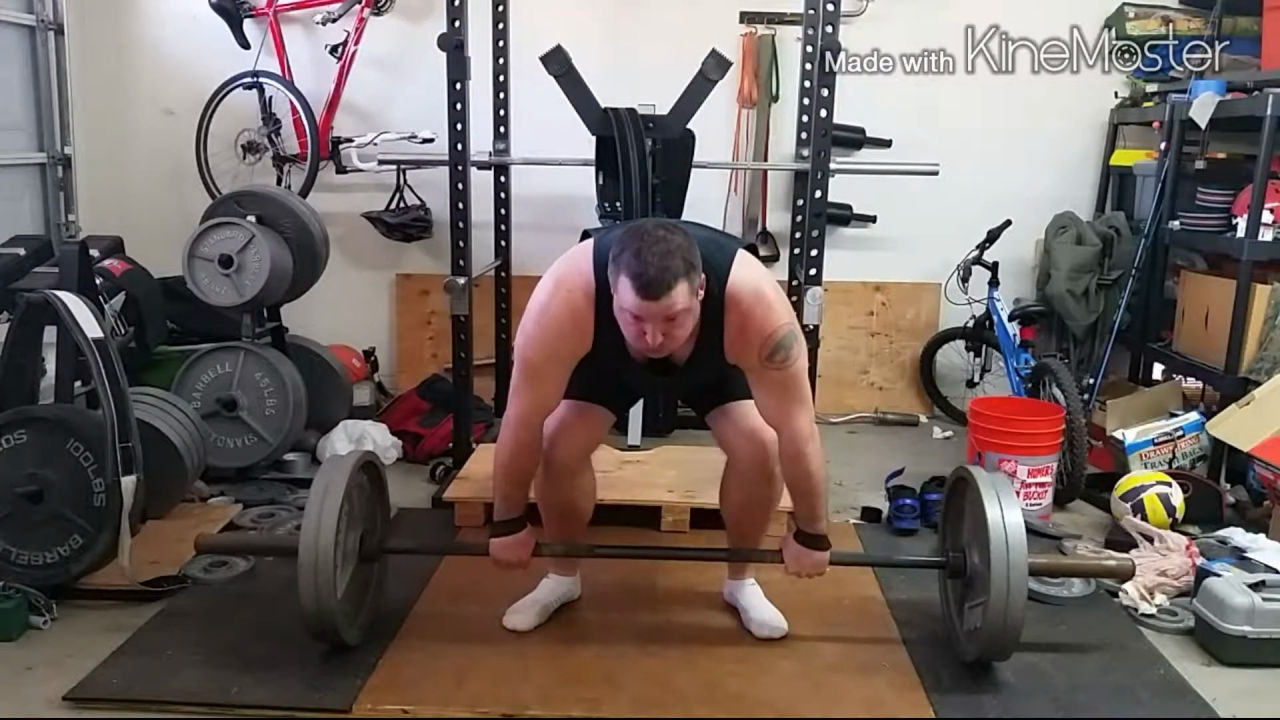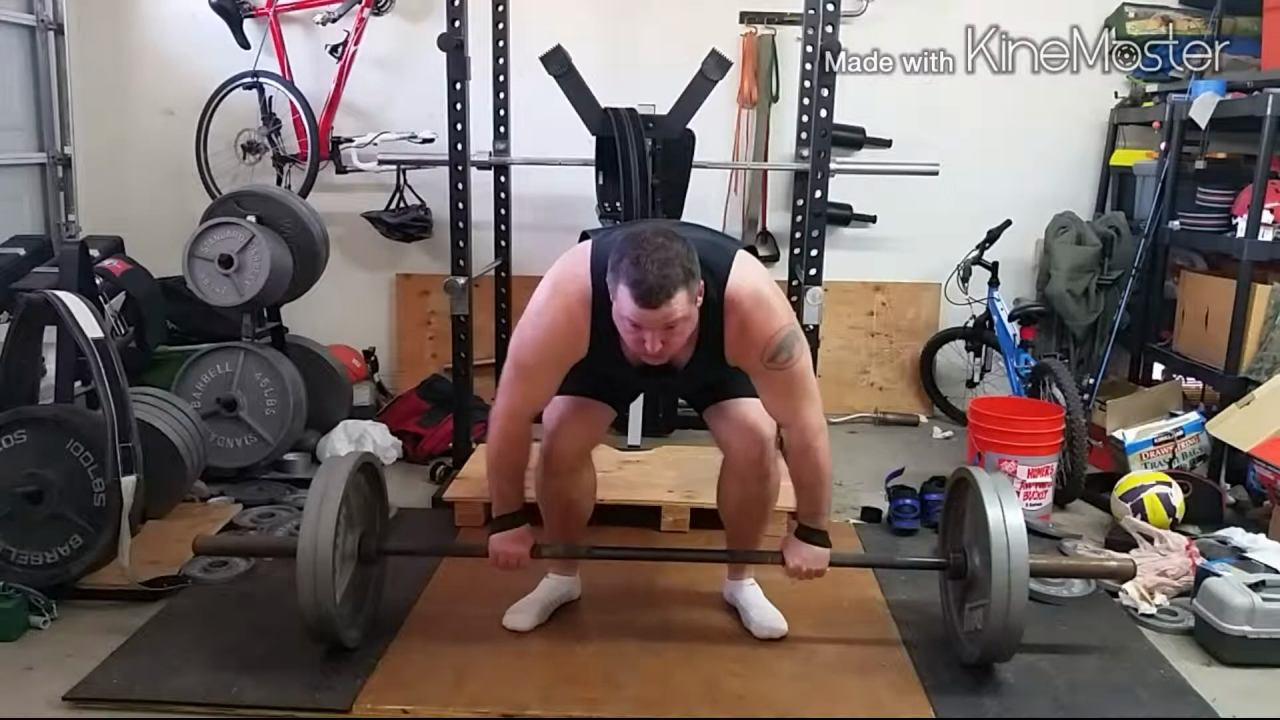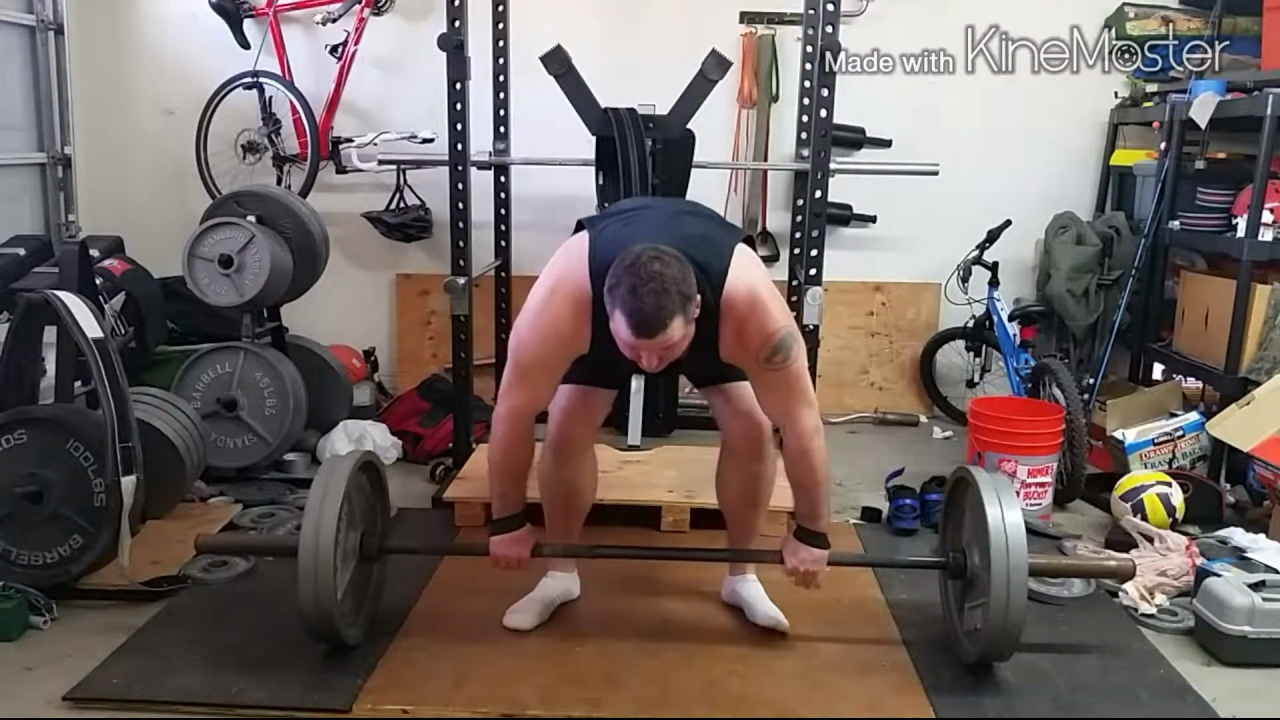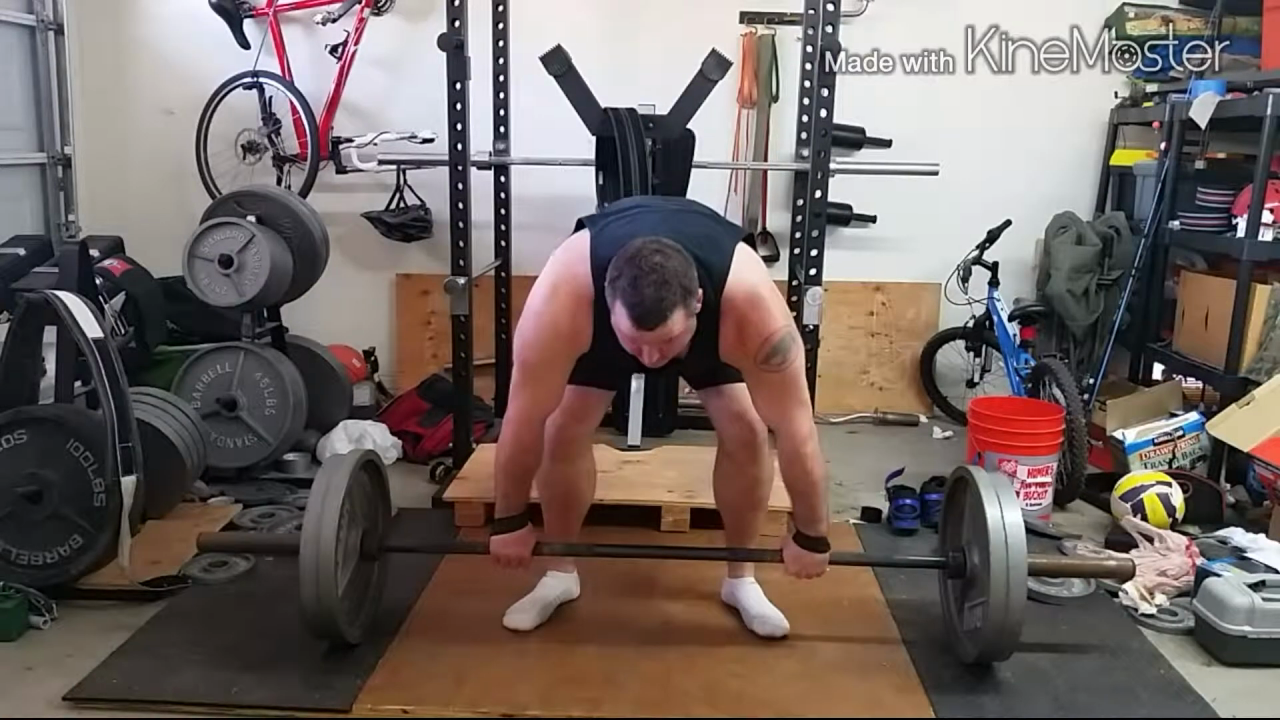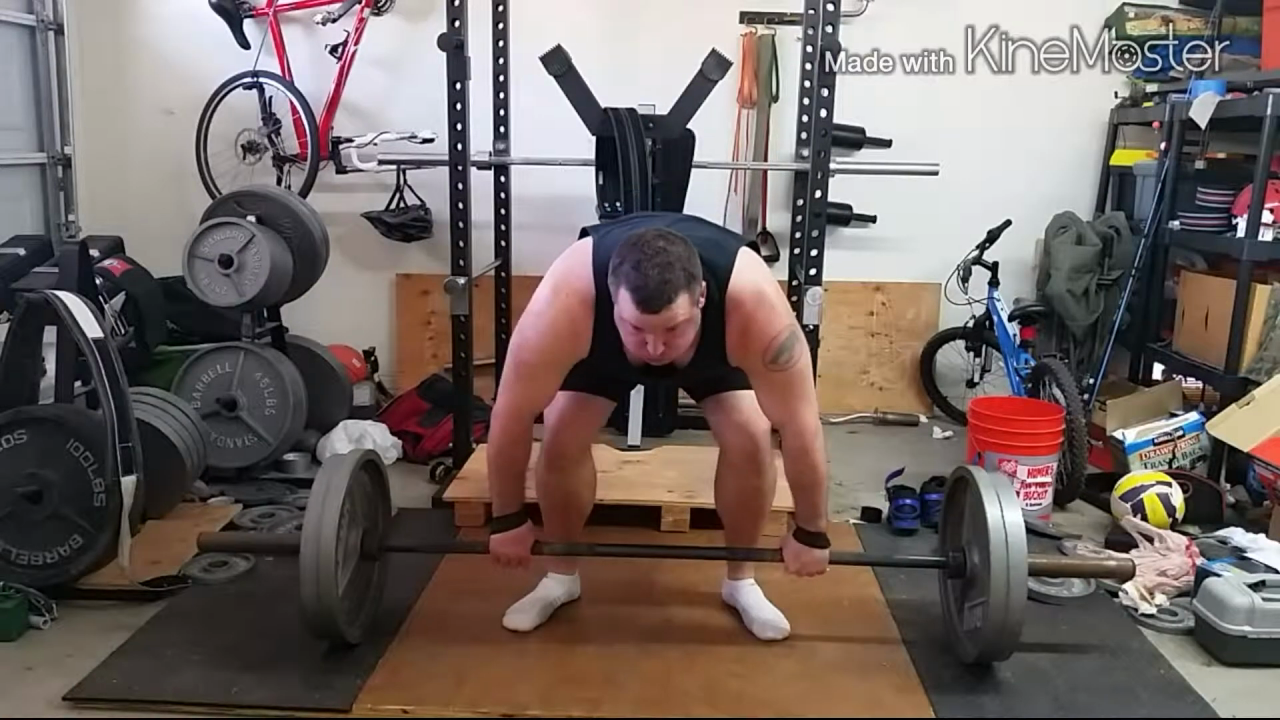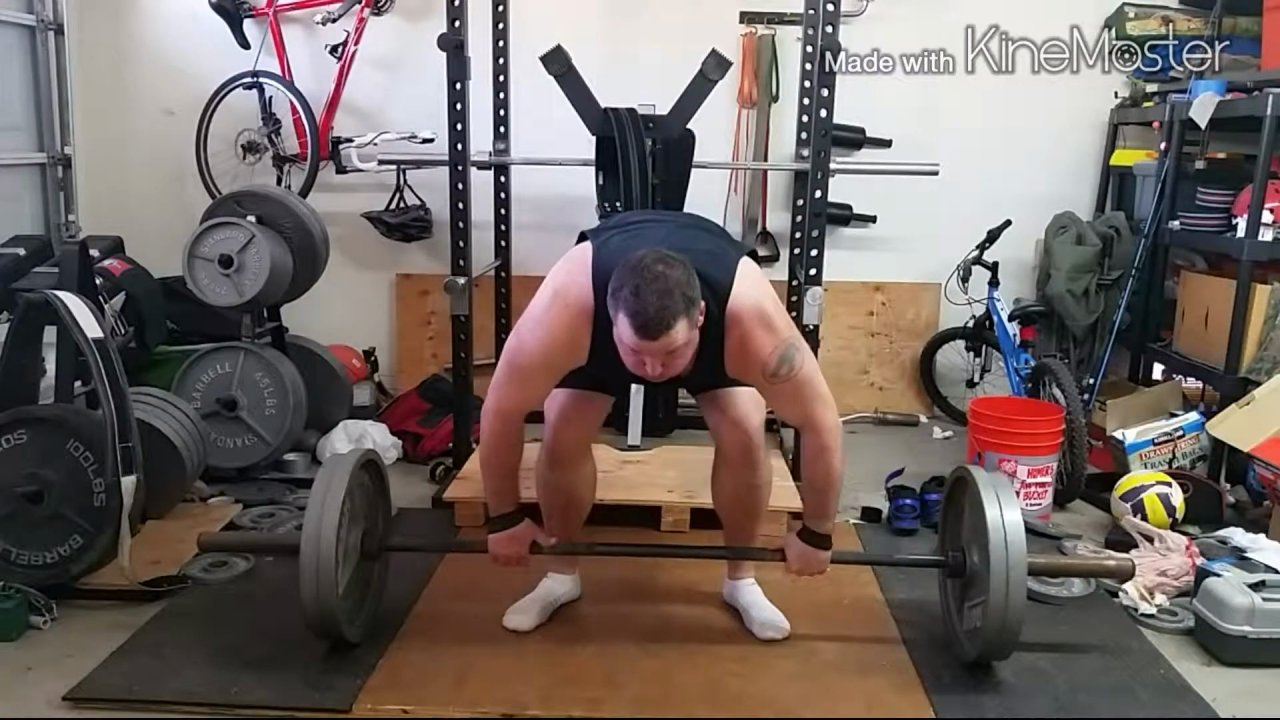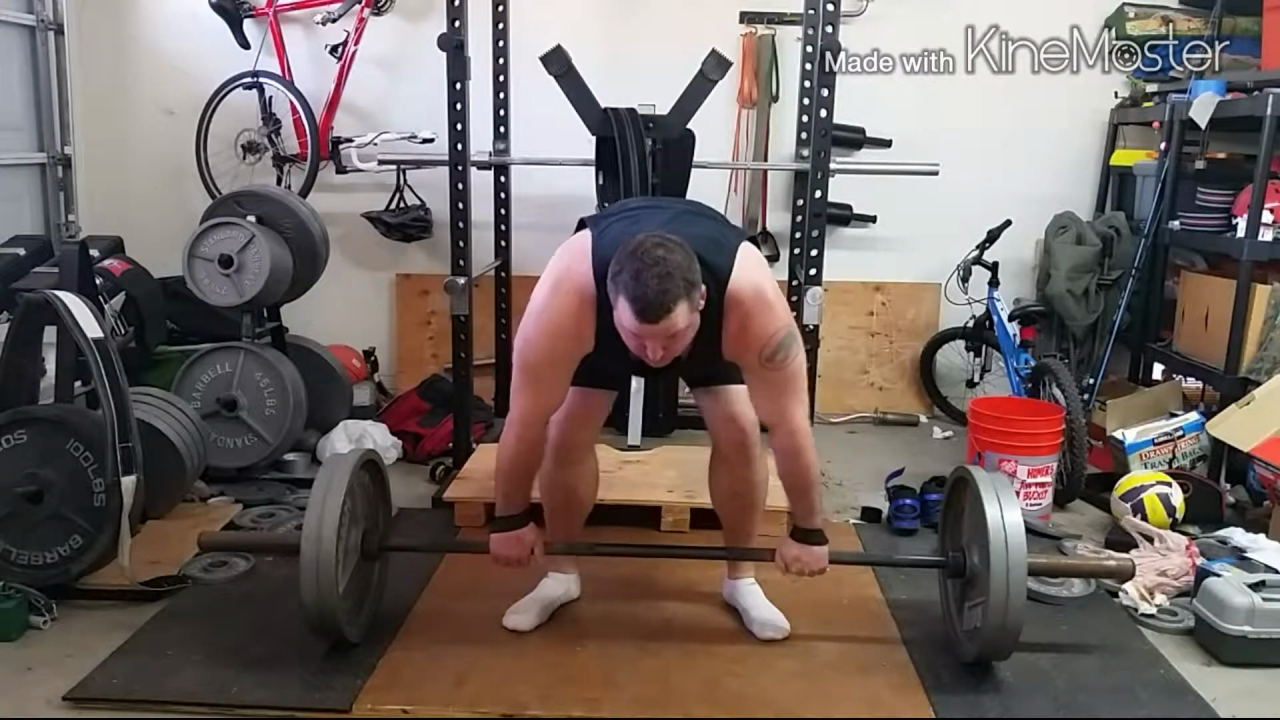
dt=0.4s
person 1, frame 1
left shoulder: (753, 302)
right shoulder: (566, 298)
left elbow: (795, 429)
right elbow: (524, 418)
left wrist: (811, 535)
right wrist: (508, 524)
left knee: (761, 451)
right knee: (558, 448)
left ankle: (741, 579)
right ankle: (562, 575)
person 1, frame 2
left shoulder: (752, 306)
right shoulder: (565, 304)
left elbow: (806, 422)
right elbow: (510, 412)
left wrist: (812, 532)
right wrist: (507, 520)
left knee: (756, 445)
right knee: (560, 446)
left ankle: (740, 579)
right ankle: (561, 575)
person 1, frame 3
left shoulder: (749, 307)
right shoulder: (562, 302)
left elbow: (800, 423)
right elbow: (514, 413)
left wrist: (811, 534)
right wrist: (507, 522)
left knee: (751, 429)
right knee: (567, 430)
left ankle: (741, 576)
right ankle: (561, 572)
person 1, frame 4
left shoulder: (750, 304)
right shoulder: (564, 297)
left elbow: (794, 425)
right elbow: (526, 416)
left wrist: (810, 536)
right wrist: (509, 522)
left knee: (746, 431)
right knee: (563, 429)
left ankle: (740, 576)
right ankle: (561, 572)
person 1, frame 5
left shoulder: (754, 306)
right shoulder: (567, 302)
left elbow: (800, 426)
right elbow: (512, 412)
left wrist: (810, 532)
right wrist: (508, 519)
left knee: (751, 440)
right knee: (561, 438)
left ankle: (740, 579)
right ankle: (561, 574)
person 1, frame 6
left shoulder: (751, 323)
right shoulder: (563, 314)
left elbow: (821, 425)
right elbow: (500, 411)
left wrist: (815, 534)
right wrist: (505, 519)
left knee: (745, 436)
right knee: (562, 435)
left ankle: (740, 577)
right ankle: (561, 573)
person 1, frame 7
left shoulder: (752, 303)
right shoulder: (566, 298)
left elbow: (787, 424)
right elbow: (528, 418)
left wrist: (807, 532)
right wrist: (509, 520)
left knee: (739, 432)
right knee: (566, 434)
left ankle: (740, 577)
right ankle: (561, 572)
